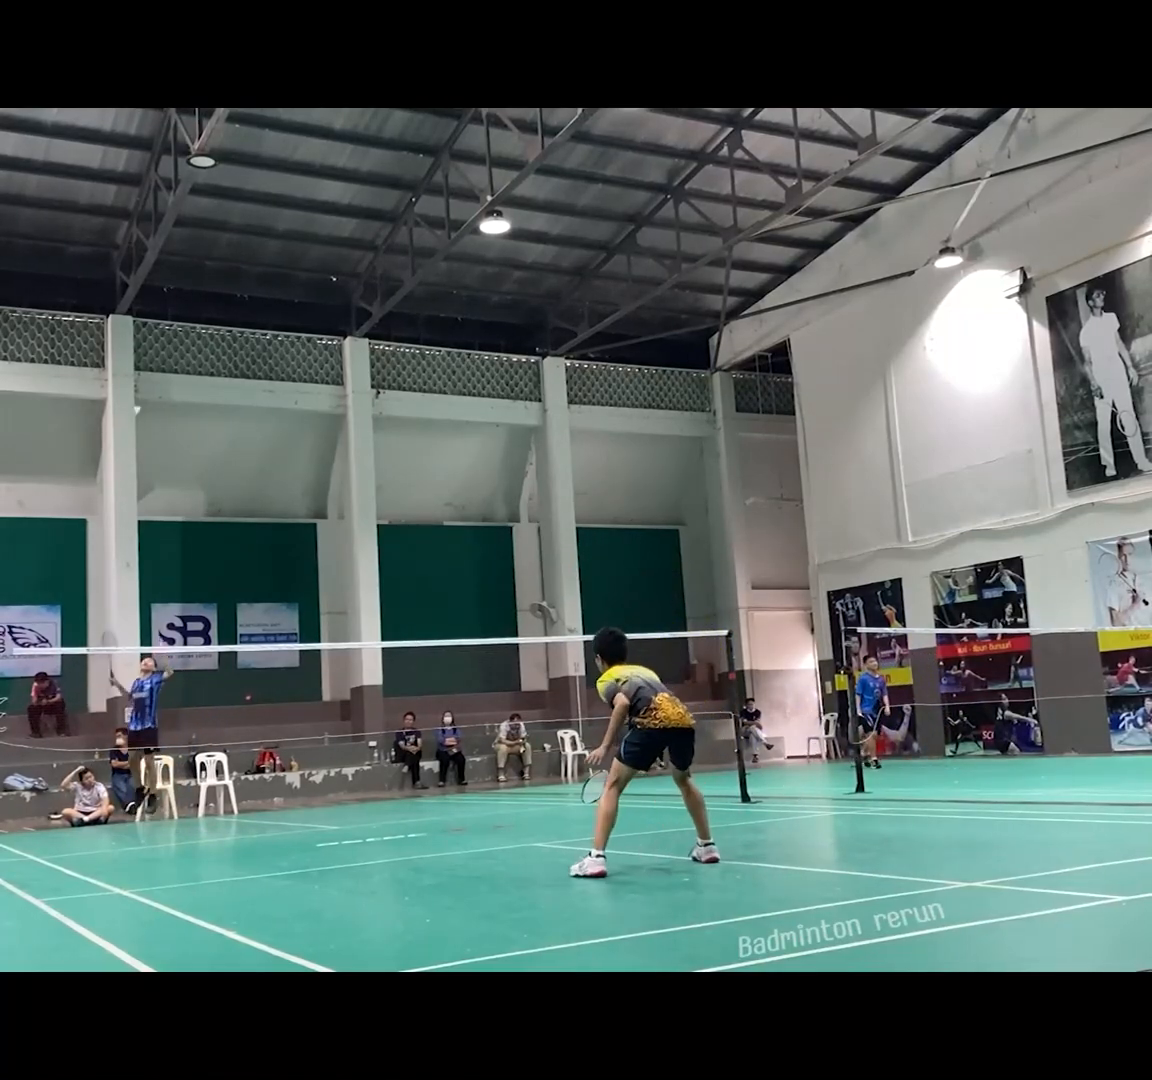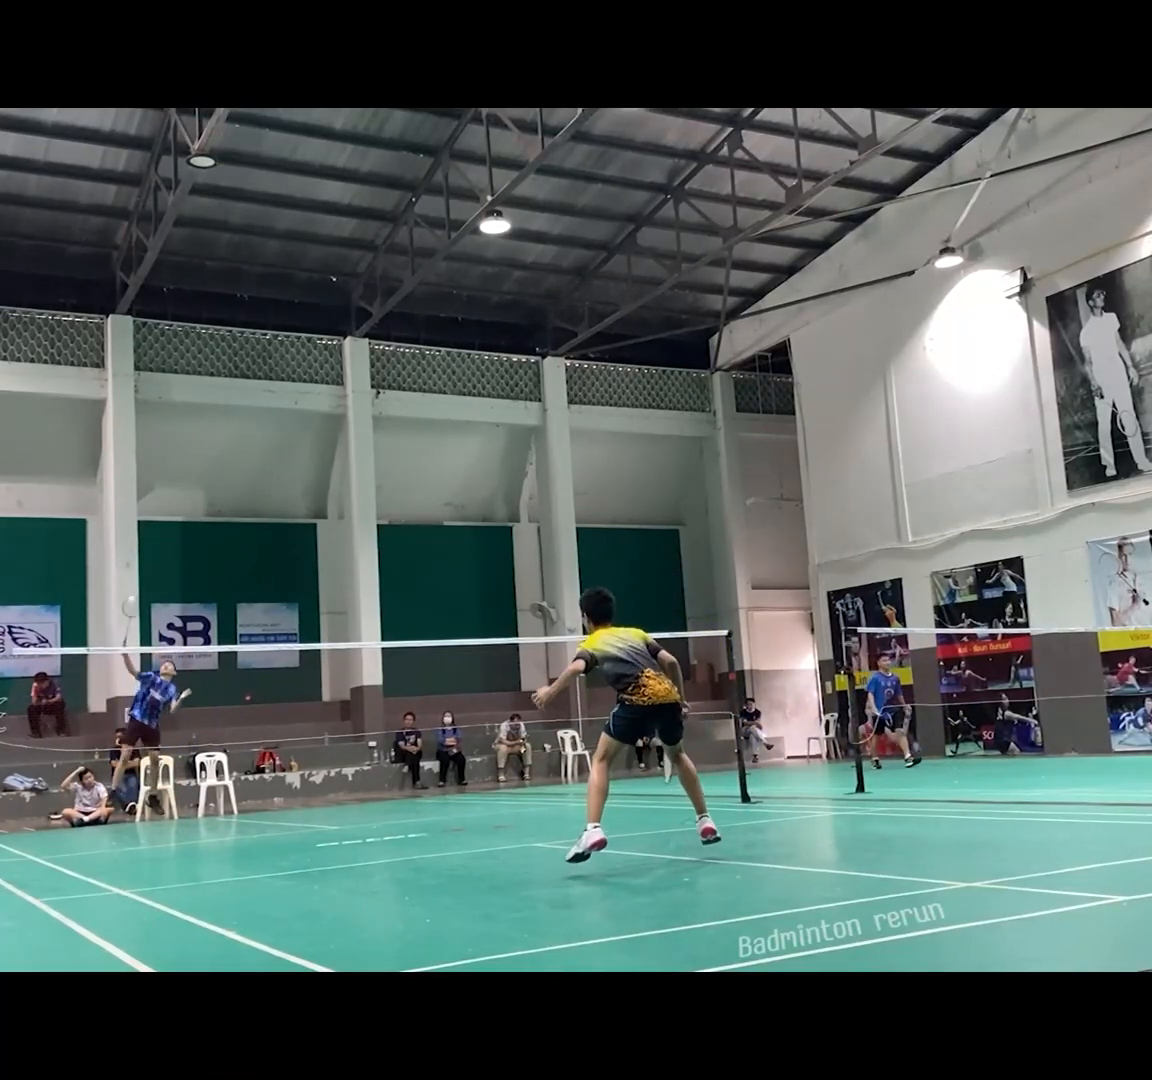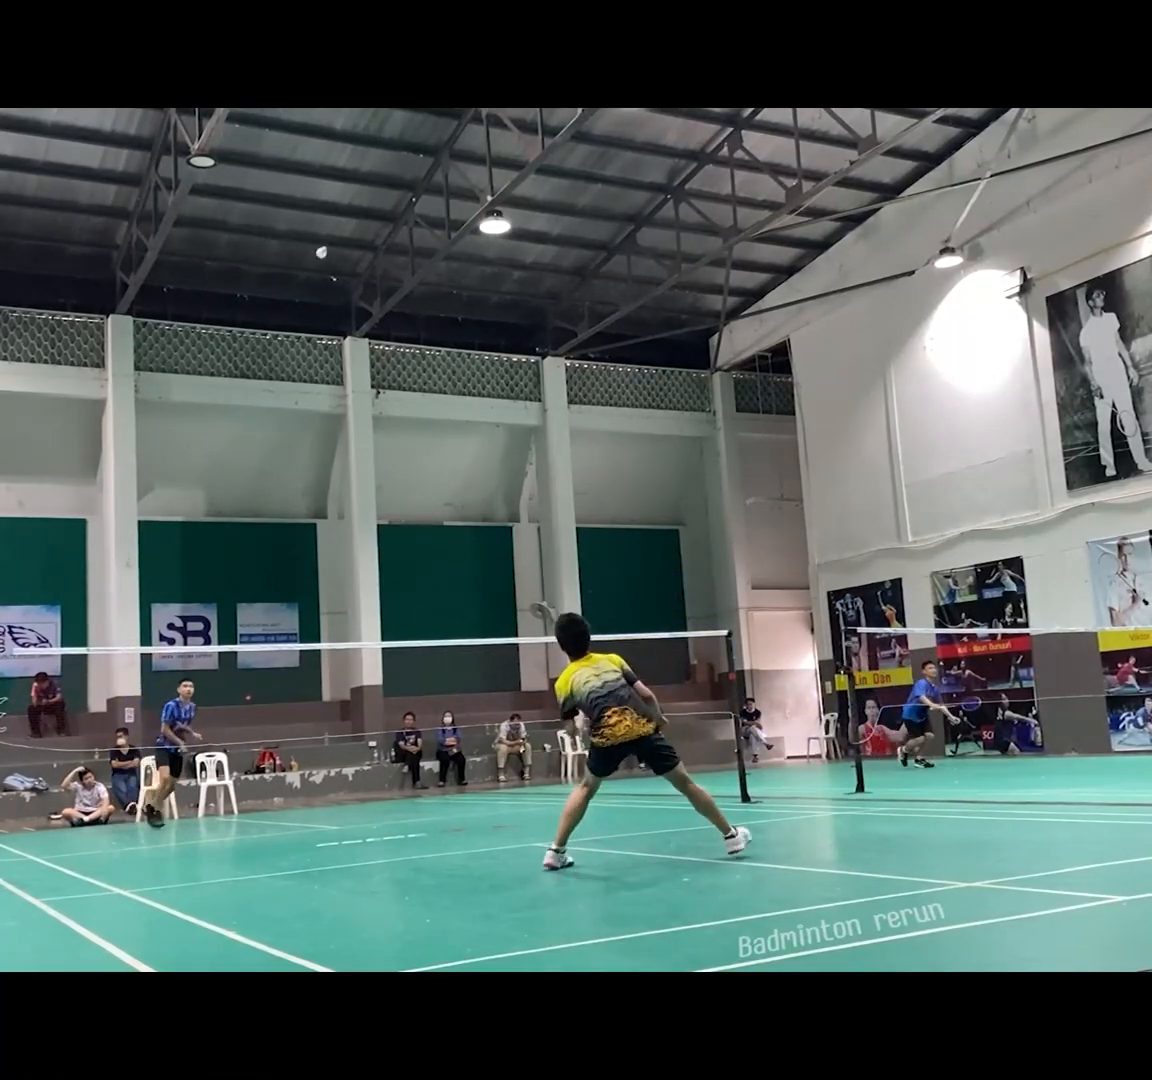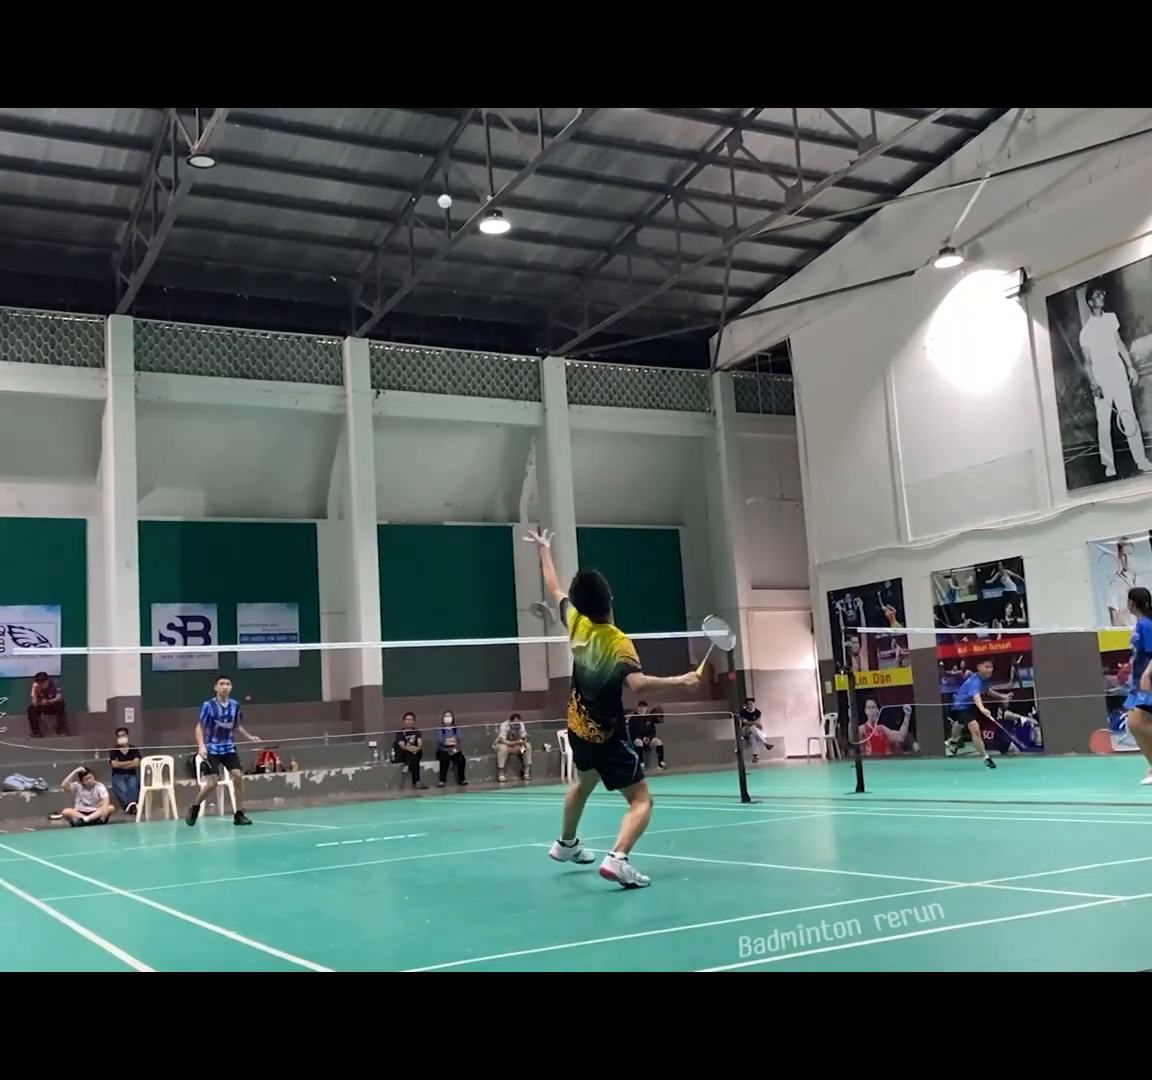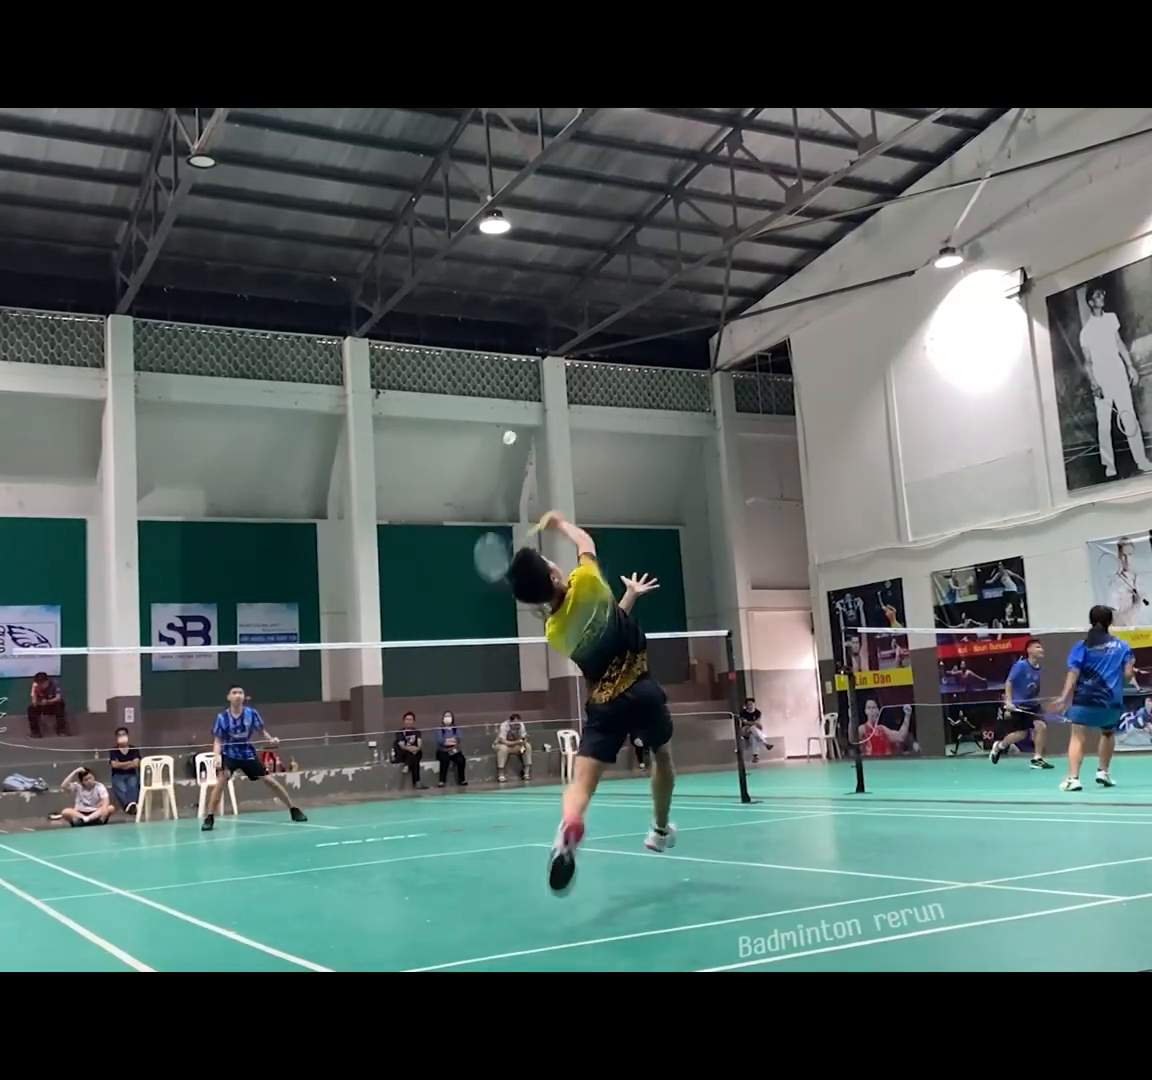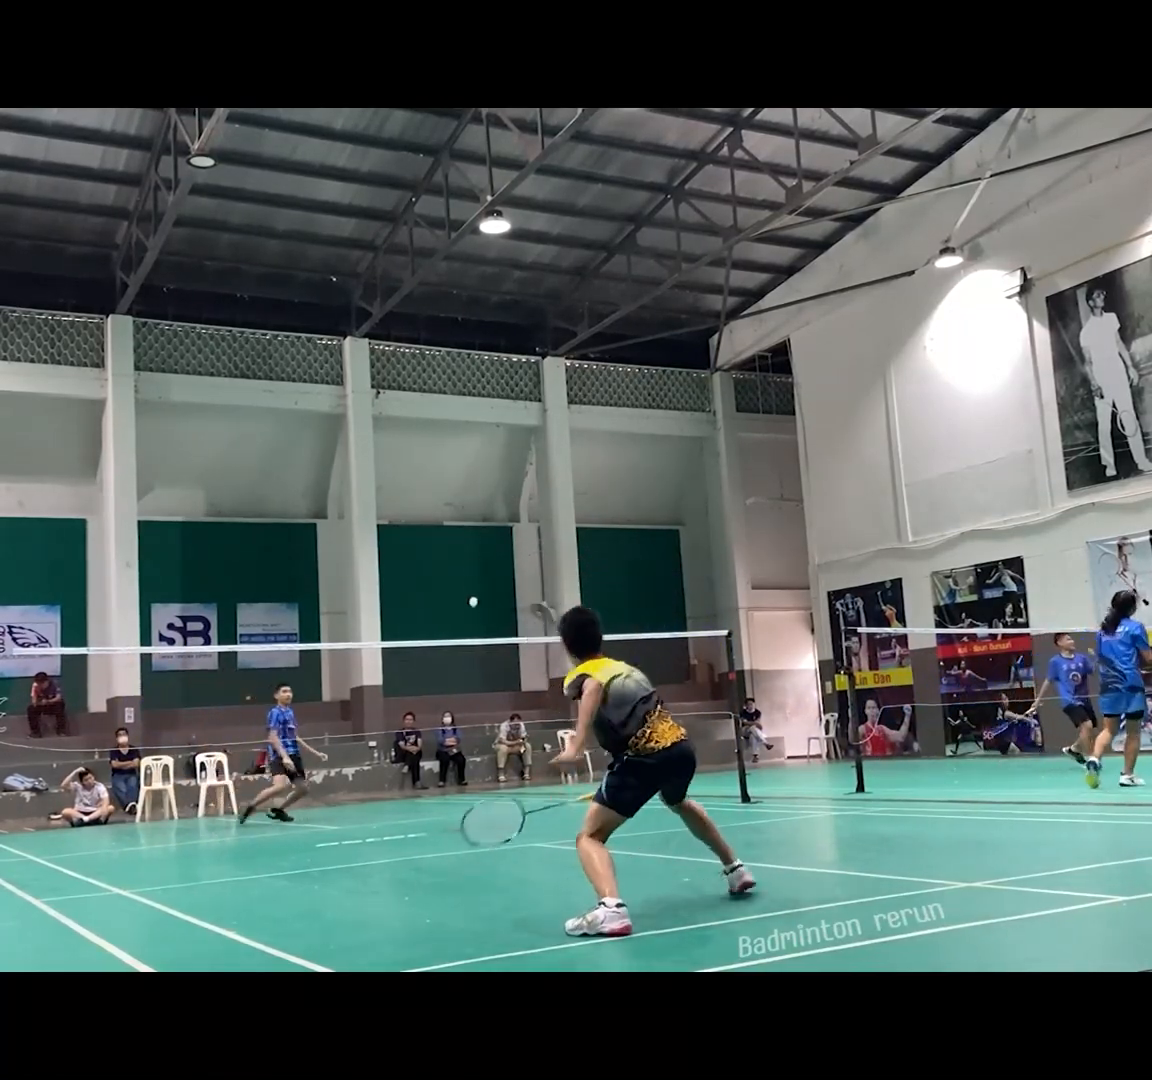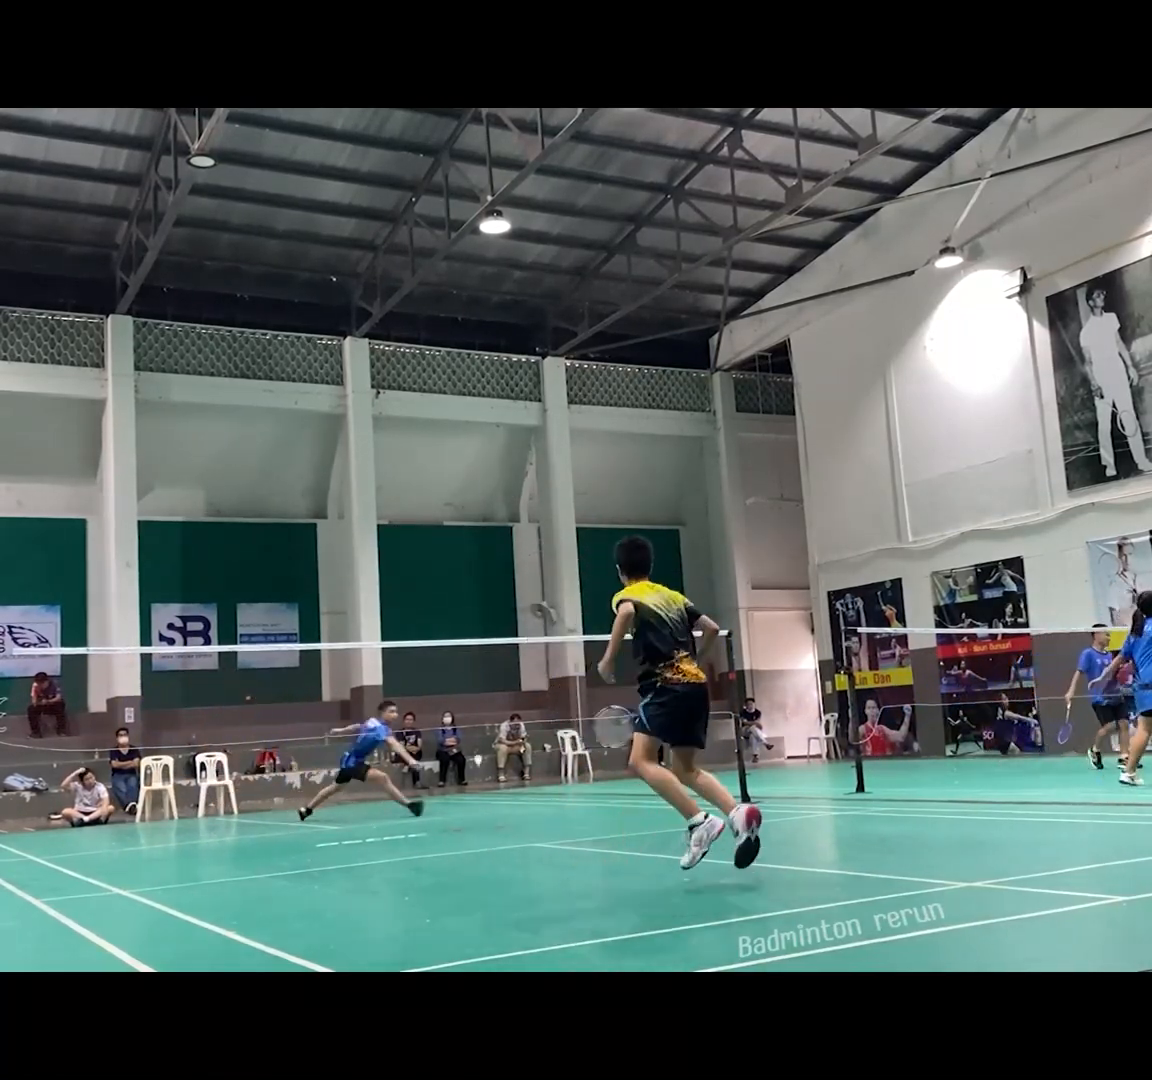
dt=0.4s
person 1, frame 1
left shoulder: (606, 680)
right shoulder: (645, 671)
left elbow: (622, 704)
left wrist: (604, 747)
left hip: (651, 723)
right hip: (683, 719)
left knee: (612, 788)
right knee: (683, 779)
left ankle: (596, 858)
right ankle: (706, 846)
person 1, frame 2
left shoulder: (591, 644)
right shoulder: (637, 634)
left elbow: (576, 668)
right elbow: (670, 661)
left wrist: (551, 692)
right wrist: (680, 699)
left hip: (636, 700)
right hip: (666, 696)
left knee: (600, 762)
right knee: (677, 755)
left ankle: (593, 830)
right ankle: (704, 820)
person 1, frame 3
left shoulder: (564, 682)
right shoulder: (613, 660)
left elbow: (571, 718)
right elbow: (646, 695)
right wrist: (658, 718)
left hip: (606, 736)
right hip: (640, 730)
left knee: (586, 788)
right knee: (684, 783)
left ankle: (556, 852)
right ankle: (732, 836)
person 1, frame 4
left shoulder: (577, 623)
right shoulder: (620, 643)
left elbow: (554, 589)
right elbow: (637, 684)
left wrist: (543, 549)
right wrist: (680, 681)
left hip: (577, 728)
right hip: (606, 735)
left knee: (585, 783)
right knee: (641, 802)
left ankle: (566, 844)
right ankle: (617, 859)
person 1, frame 5
left shoulder: (556, 634)
right shoulder: (585, 580)
right elbow: (586, 542)
left wrist: (629, 596)
right wrist: (561, 523)
left hip: (606, 704)
right hip: (643, 690)
left knee: (581, 784)
right knee: (662, 755)
left ankle: (569, 830)
right ankle: (660, 829)
person 1, frame 6
left shoulder: (578, 678)
right shoulder: (626, 668)
left elbow: (592, 691)
left wrist: (576, 744)
left hip: (643, 758)
right hip: (680, 748)
left knee: (589, 837)
right knee: (681, 805)
left ankle: (611, 909)
right ankle: (736, 871)
person 1, frame 7
left shoulder: (625, 596)
right shoulder: (674, 597)
left elbow: (625, 613)
right elbow: (711, 629)
left wrist: (608, 658)
left hip: (665, 685)
right hip: (696, 684)
left knee: (642, 762)
right knee: (687, 770)
left ankle: (700, 821)
right ankle: (739, 813)
